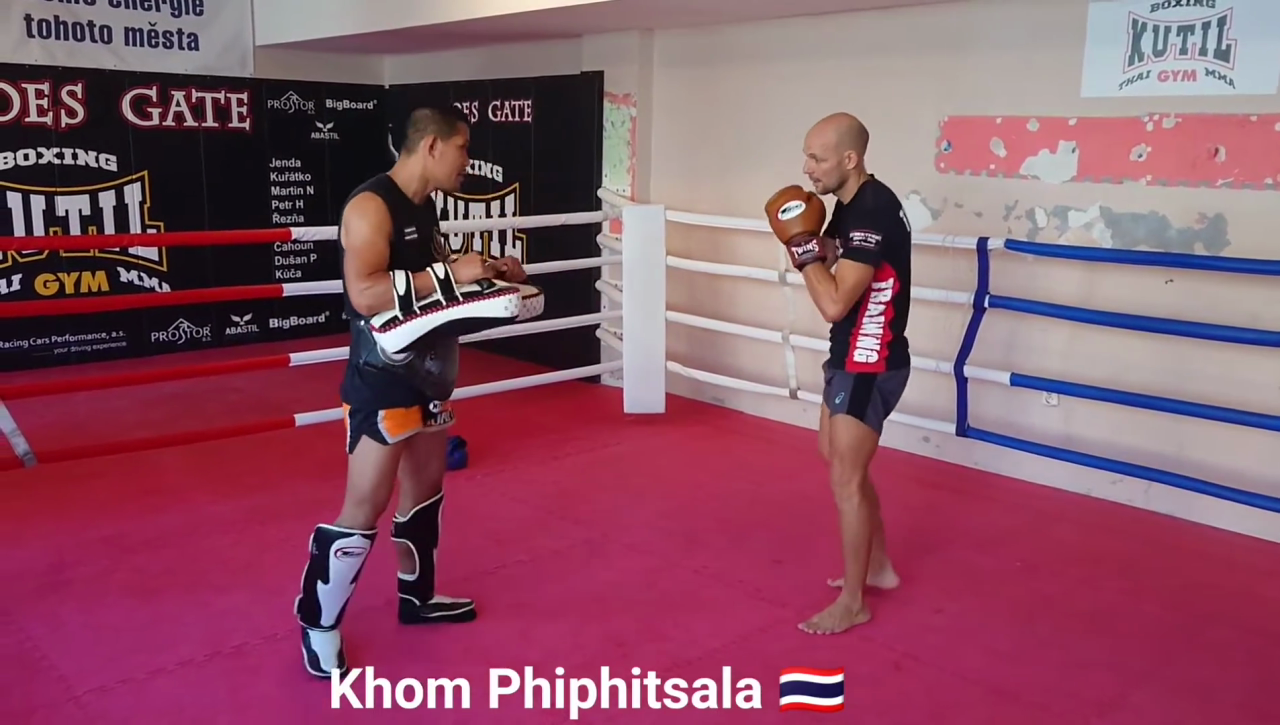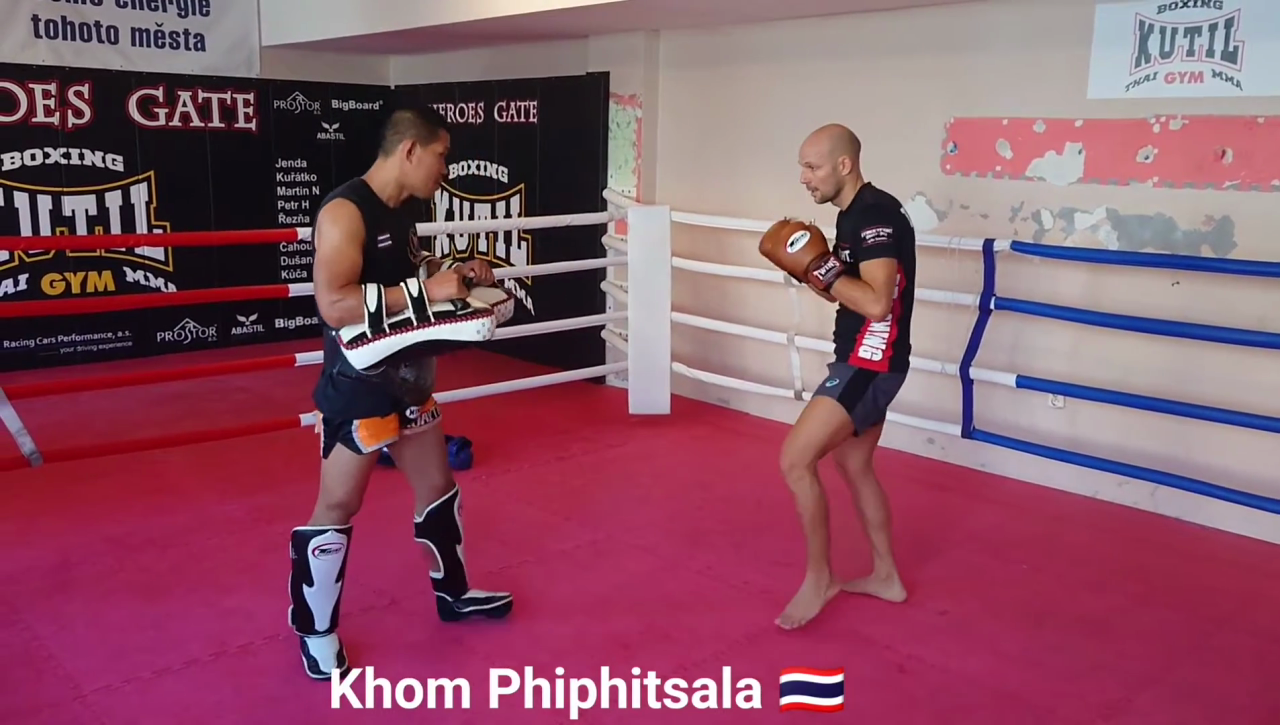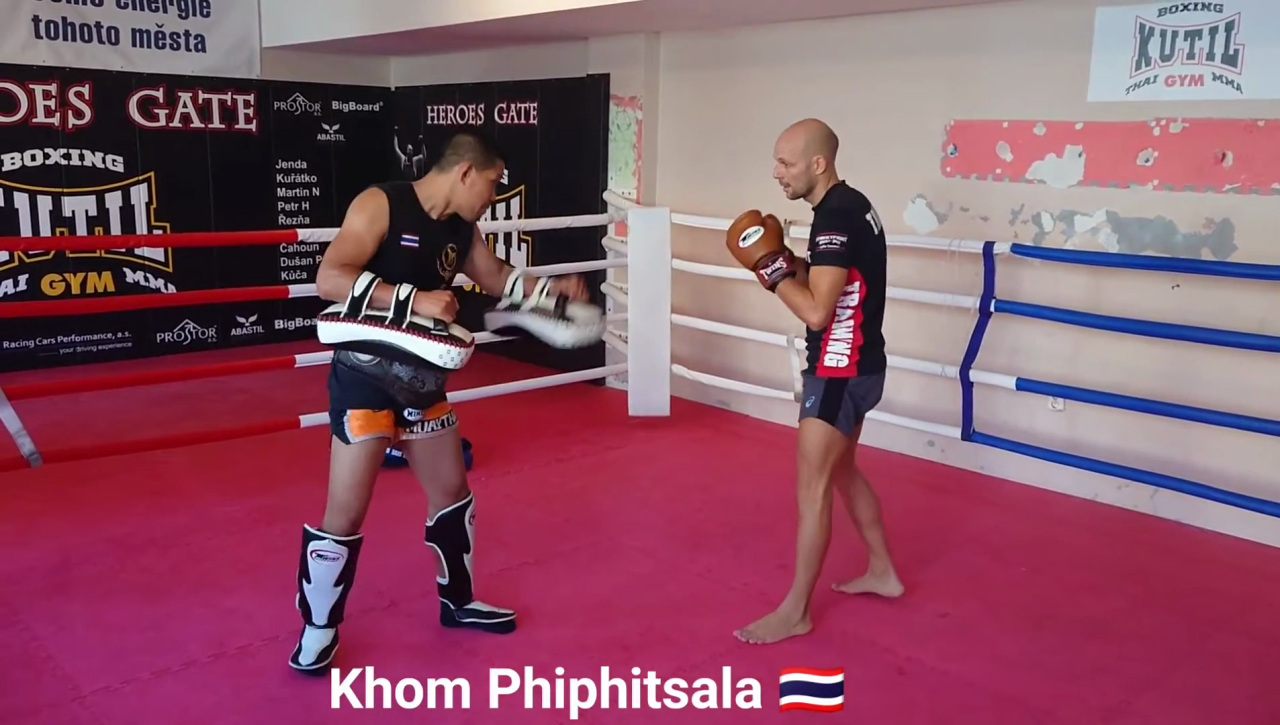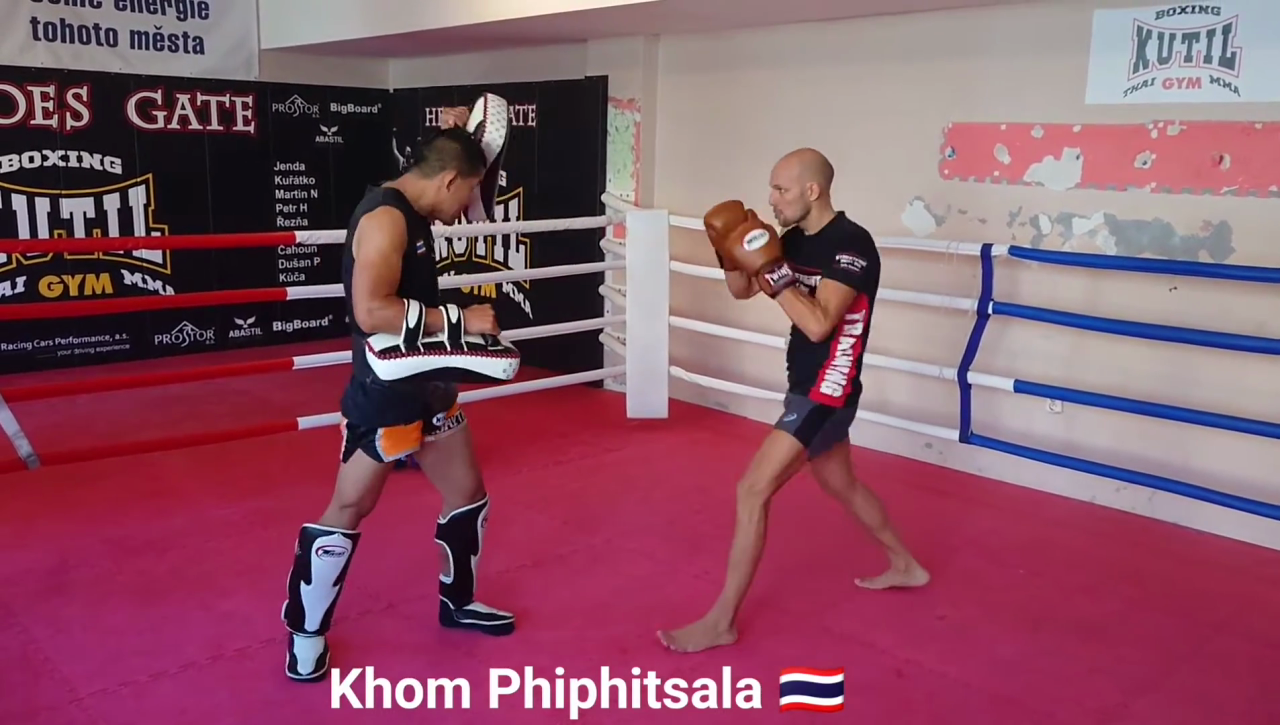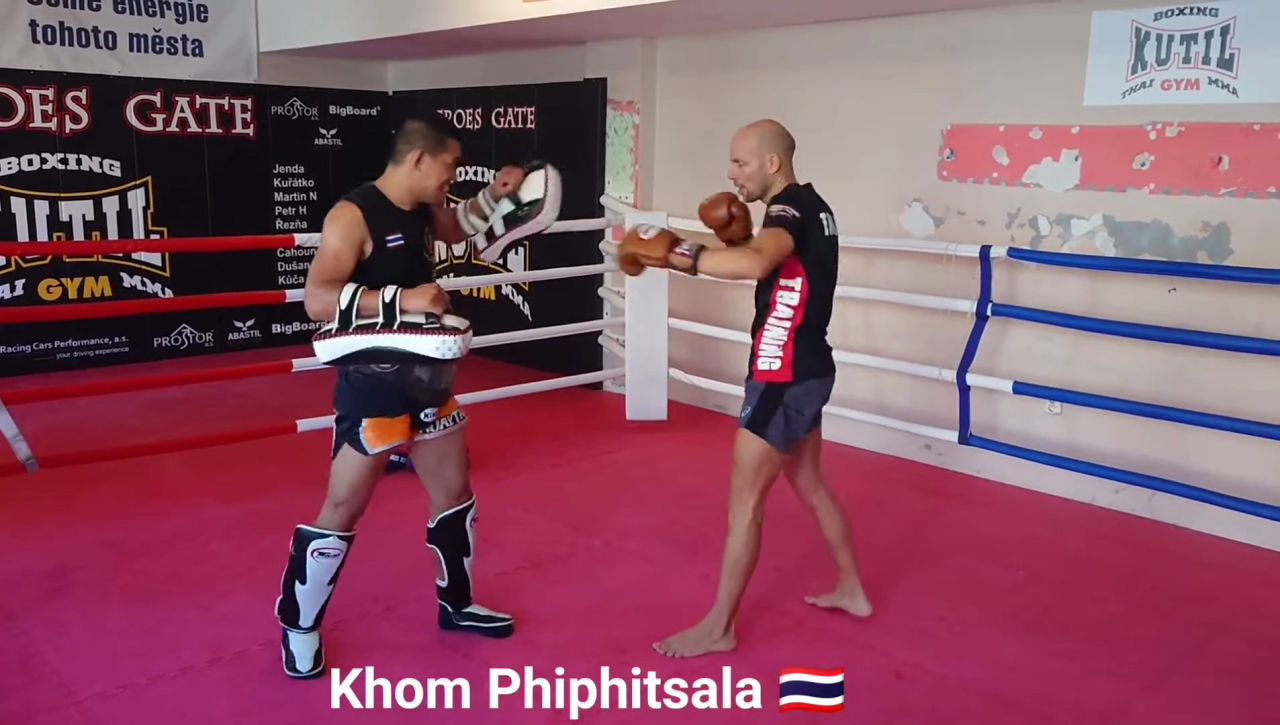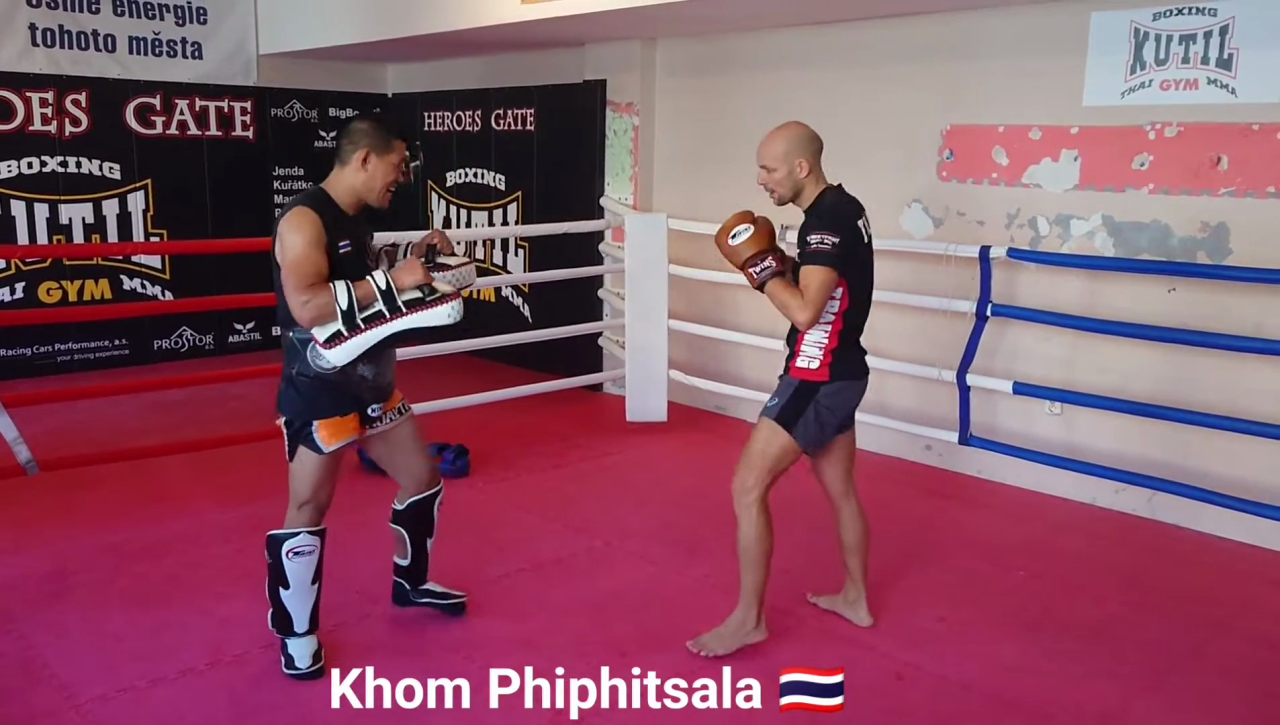
dt=0.4s
person 1, frame 1
left shoulder: (426, 206)
right shoulder: (370, 205)
right elbow: (365, 292)
left wrist: (483, 271)
right wrist: (448, 274)
left hip: (427, 376)
right hip: (381, 383)
left knee: (425, 493)
right knee: (364, 510)
left ankle: (417, 597)
right ankle: (319, 625)
person 1, frame 2
left shoulder: (400, 208)
right shoulder: (344, 212)
right elbow: (335, 304)
left wrist: (454, 272)
right wrist: (426, 290)
left hip: (409, 382)
right hip: (358, 387)
left knee: (438, 489)
right knee: (336, 511)
left ankle: (454, 593)
right ankle: (316, 631)
person 1, frame 3
left shoulder: (460, 226)
right shoulder: (379, 204)
left elbow: (495, 277)
right elbow: (331, 278)
left wrist: (546, 288)
right wrist: (412, 300)
left hip: (423, 385)
right hip: (365, 384)
left knee: (452, 495)
right knee: (345, 515)
left ankle: (458, 601)
right ankle: (319, 627)
person 1, frame 4
left shoulder: (414, 208)
right shoulder: (384, 219)
left elbow: (454, 176)
right elbow: (373, 312)
left wrist: (455, 138)
right wrist: (460, 320)
left hip: (431, 389)
right hip: (385, 395)
left knee: (469, 495)
right knee: (346, 515)
left ankle: (457, 602)
right ankle: (307, 632)
person 1, frame 5
left shoulder: (421, 212)
right shoulder: (352, 215)
left elbow: (469, 228)
right elbow: (318, 300)
left wrist: (498, 193)
right wrist: (401, 298)
left hip: (429, 387)
right hip: (374, 390)
left knee: (455, 497)
right knee: (341, 512)
left ankle: (457, 605)
right ankle: (299, 627)
person 1, frame 6
left shoulder: (354, 218)
right shoulder: (303, 220)
right elbow: (309, 309)
left wrist: (416, 254)
right wrist: (392, 279)
left hip: (373, 385)
right hip: (319, 393)
left knee: (422, 480)
right knee: (308, 511)
left ankle: (411, 581)
right ankle: (297, 632)
person 2, frame 1
left shoulder: (873, 214)
right shoulder: (851, 204)
left elbow: (834, 305)
right elbow: (829, 267)
left wrist: (803, 245)
right wrist: (808, 244)
left hip: (870, 365)
right hip: (855, 359)
left knee: (844, 481)
right knee: (836, 456)
left ankle: (853, 603)
right ankle: (879, 566)
person 2, frame 2
left shoulder: (877, 215)
right shoulder: (852, 215)
left elbow: (876, 303)
left wrist: (820, 266)
right wrist: (812, 269)
left hip: (869, 364)
right hip: (865, 360)
left knee: (794, 460)
right knee: (854, 467)
left ankle: (818, 576)
right ankle: (886, 576)
person 2, frame 3
left shoulder: (837, 219)
right shoulder: (847, 205)
left elbow: (816, 312)
left wrist: (767, 266)
right wrist: (782, 257)
left hip: (841, 371)
right hip: (856, 365)
left knee: (812, 489)
right knee: (842, 471)
left ankle: (796, 611)
right ankle: (882, 570)
person 2, frame 4
left shoulder: (853, 247)
right shoulder: (798, 237)
left elbow: (818, 325)
right elbow: (741, 289)
left wrist: (773, 269)
right wrist: (731, 254)
left hip: (825, 394)
right hip: (822, 389)
left knee: (751, 494)
right knee: (842, 484)
left ankle: (721, 622)
right ankle: (904, 566)
person 2, frame 5
left shoulder: (793, 208)
right shoulder: (806, 210)
left elbow: (753, 264)
left wrist: (677, 251)
right wrist: (738, 236)
left hip: (782, 378)
right hip: (808, 372)
left knee: (744, 502)
right knee: (809, 484)
left ankle: (718, 628)
right ankle: (852, 591)
person 2, frame 6
left shoulder: (828, 221)
right shoulder: (842, 208)
left elbow: (804, 312)
left wrist: (759, 267)
right wrist: (778, 261)
left hip: (816, 379)
right hip: (842, 373)
left knee: (747, 489)
right knee: (840, 490)
left ankle: (748, 620)
right ankle: (855, 597)
